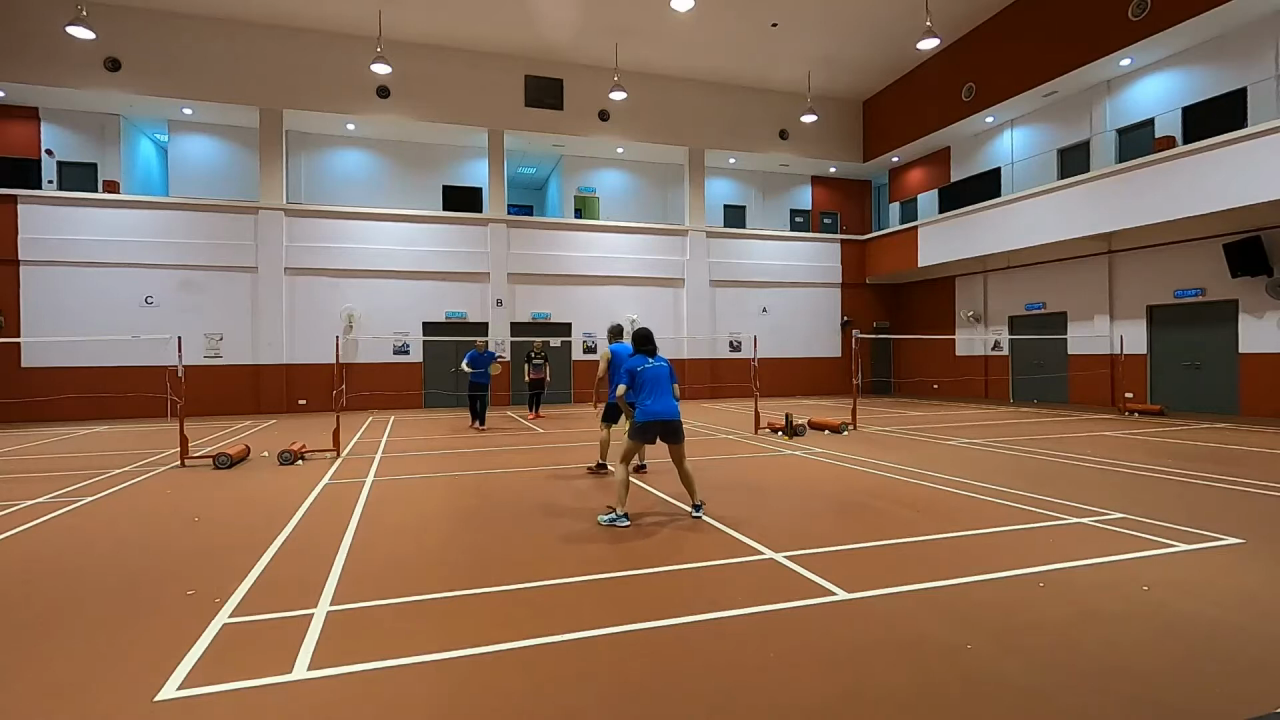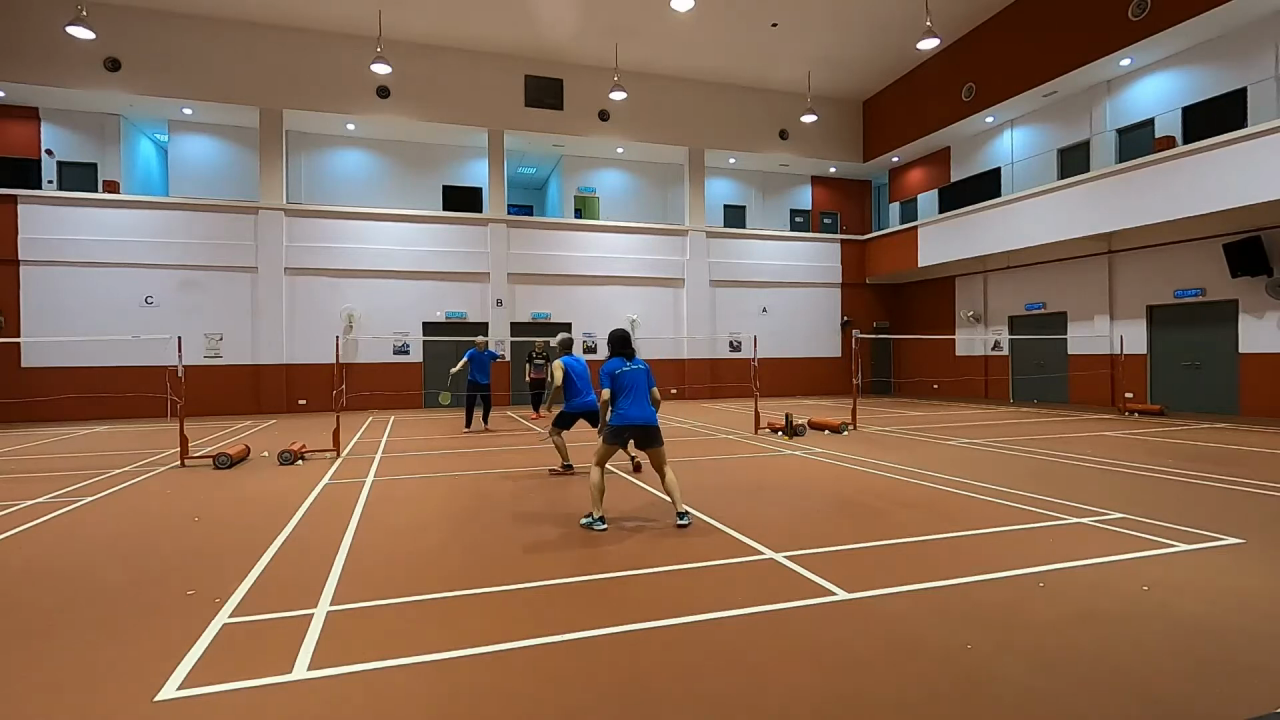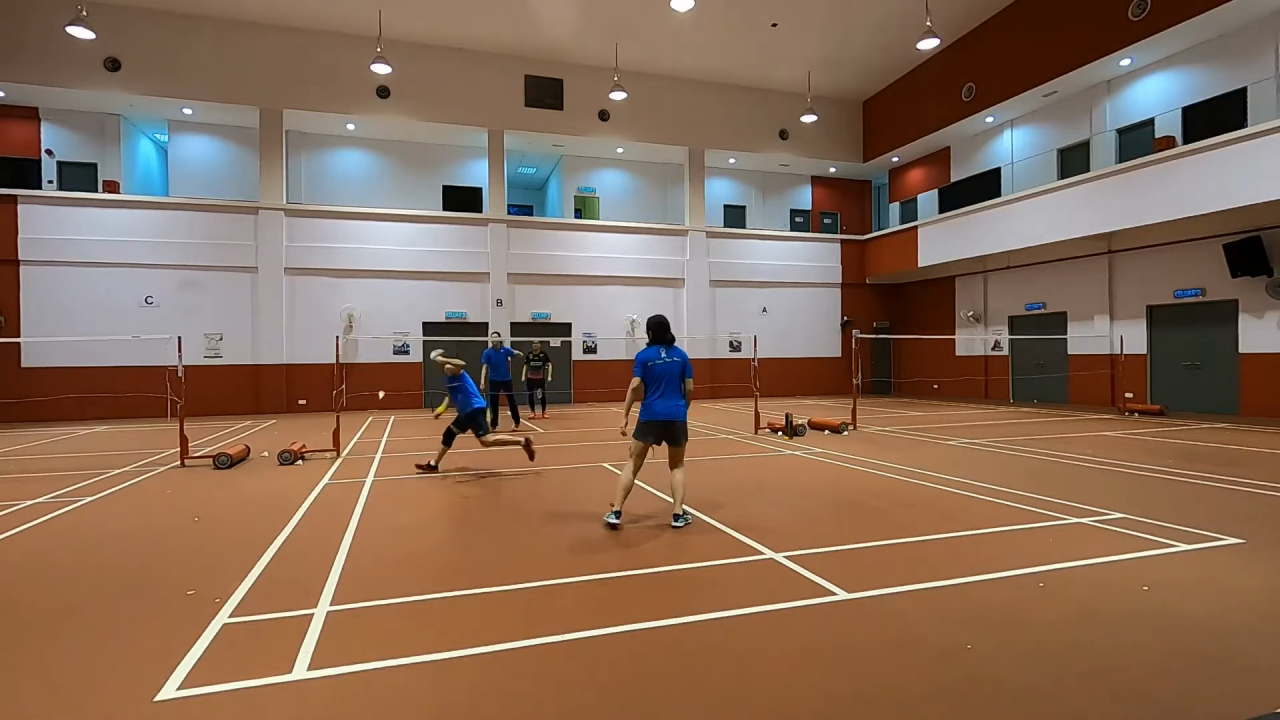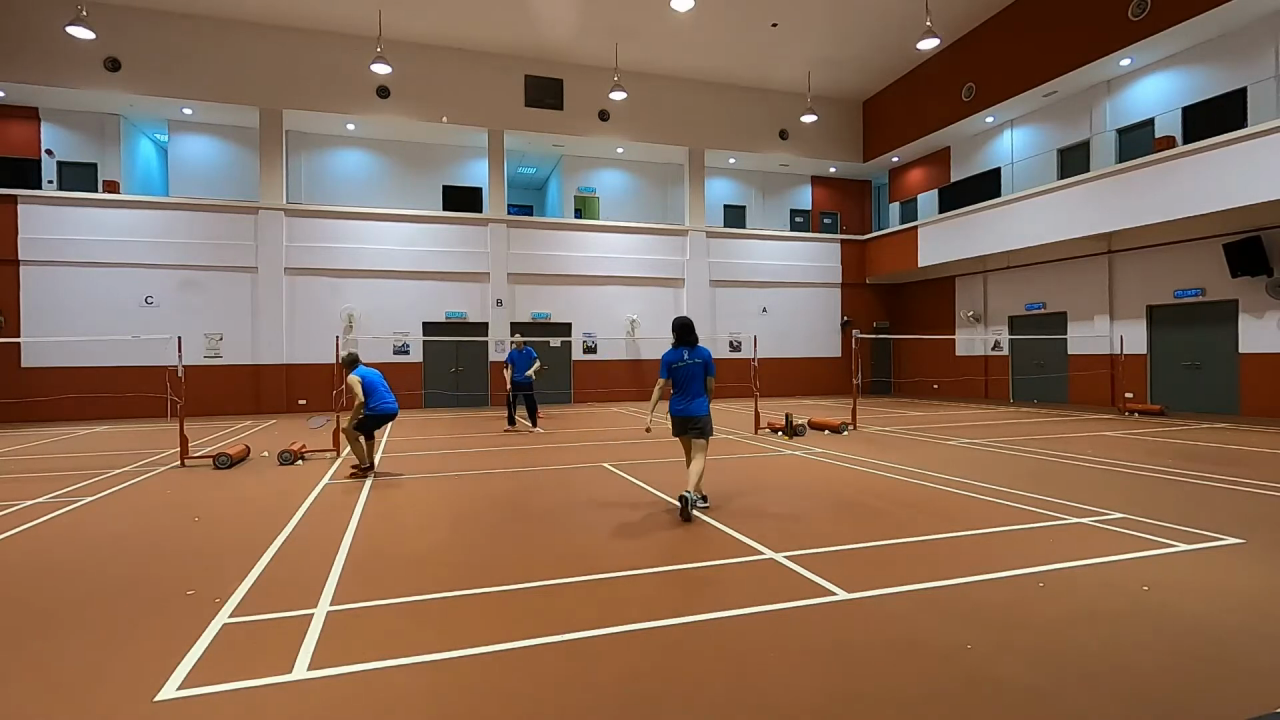
dt=0.5s
person 1, frame 1
left shoulder: (631, 364)
right shoulder: (664, 363)
left elbow: (620, 394)
right elbow: (676, 394)
left wrist: (628, 412)
left hip: (645, 417)
right hip: (672, 416)
left knee: (623, 462)
right knee: (681, 462)
left ankle: (620, 513)
right ankle: (697, 505)
person 1, frame 2
left shoulder: (608, 367)
right shoulder: (642, 365)
left elbow: (605, 398)
right elbow: (657, 398)
left wrist: (603, 422)
left hip: (621, 422)
right hip: (648, 421)
left knee: (597, 465)
right knee: (663, 468)
left ankle: (597, 517)
right ankle: (681, 513)
person 1, frame 3
left shoulder: (643, 355)
right shoulder: (681, 355)
left elbow: (635, 386)
right elbow: (690, 389)
left wrist: (625, 417)
right wrist: (682, 410)
left hip: (649, 416)
right hip: (676, 417)
left knee: (633, 464)
right knee: (677, 466)
left ankle: (616, 511)
right ankle: (678, 514)
person 1, frame 4
left shoulder: (668, 356)
right shoulder: (704, 354)
left elbow: (661, 386)
right elbow: (711, 386)
left wrist: (650, 415)
left hip: (678, 412)
right hip: (699, 411)
left knee: (690, 454)
right knee: (699, 458)
left ankle: (699, 496)
right ankle: (689, 493)
